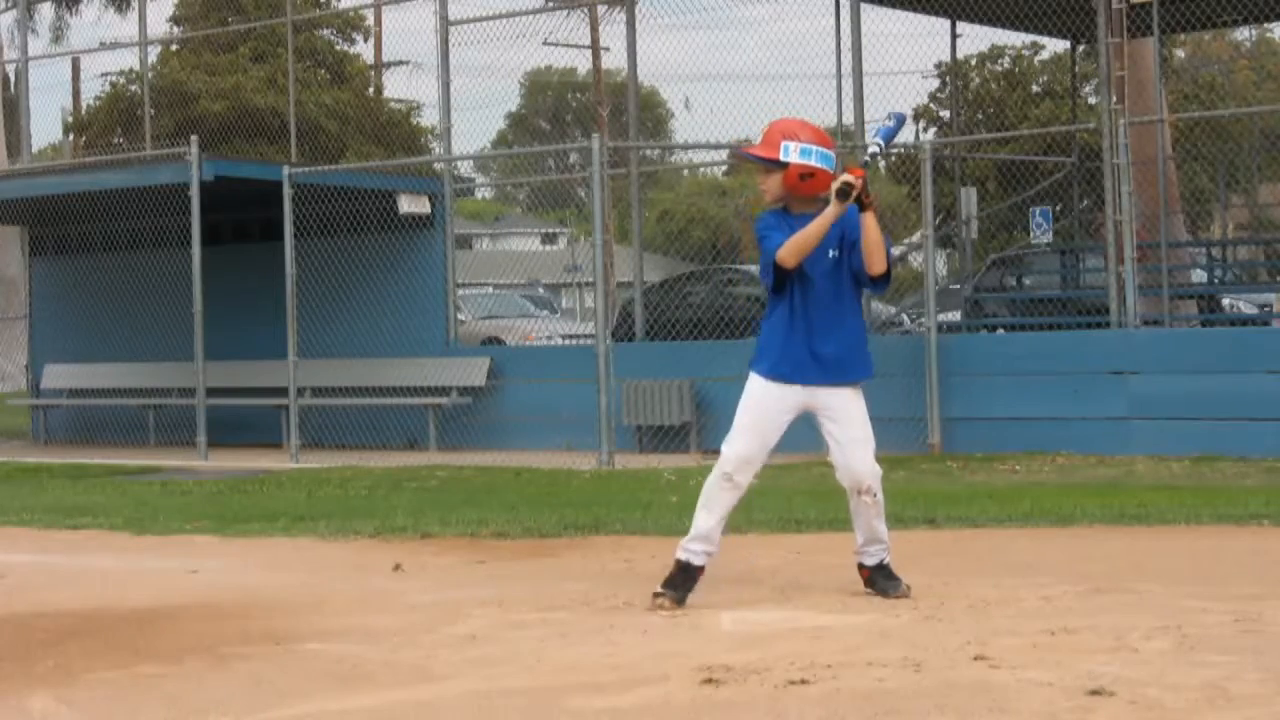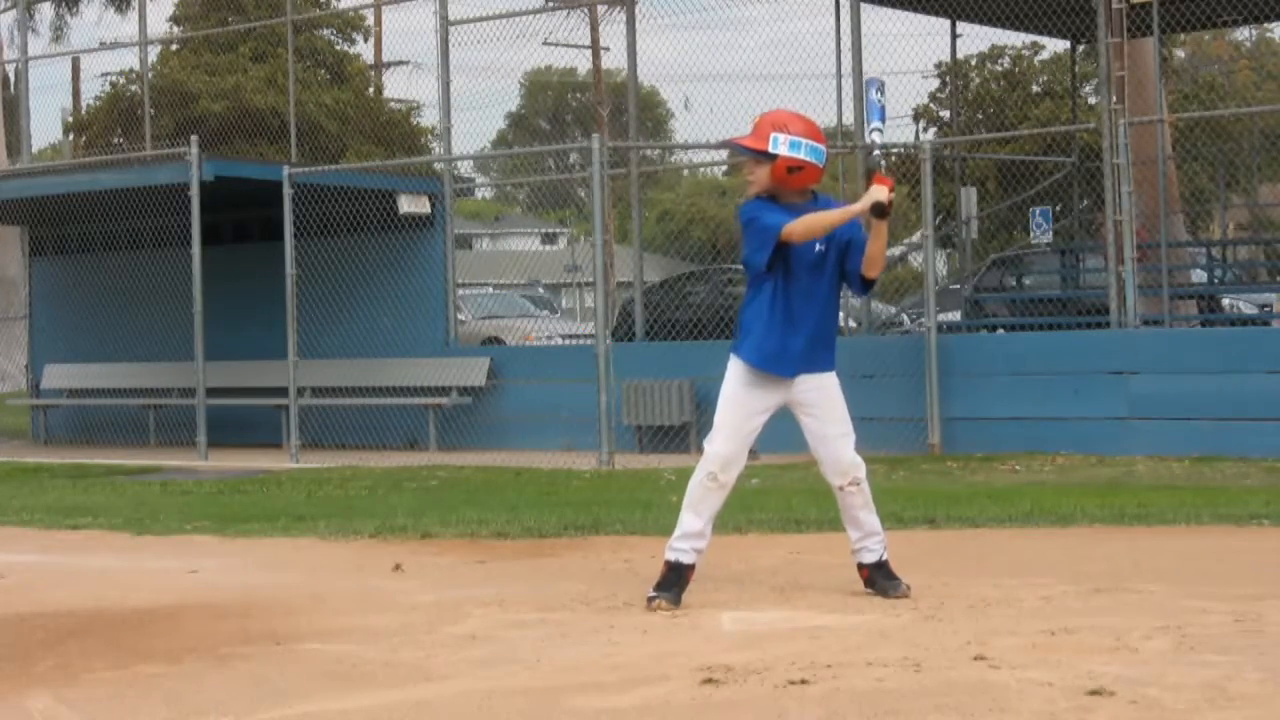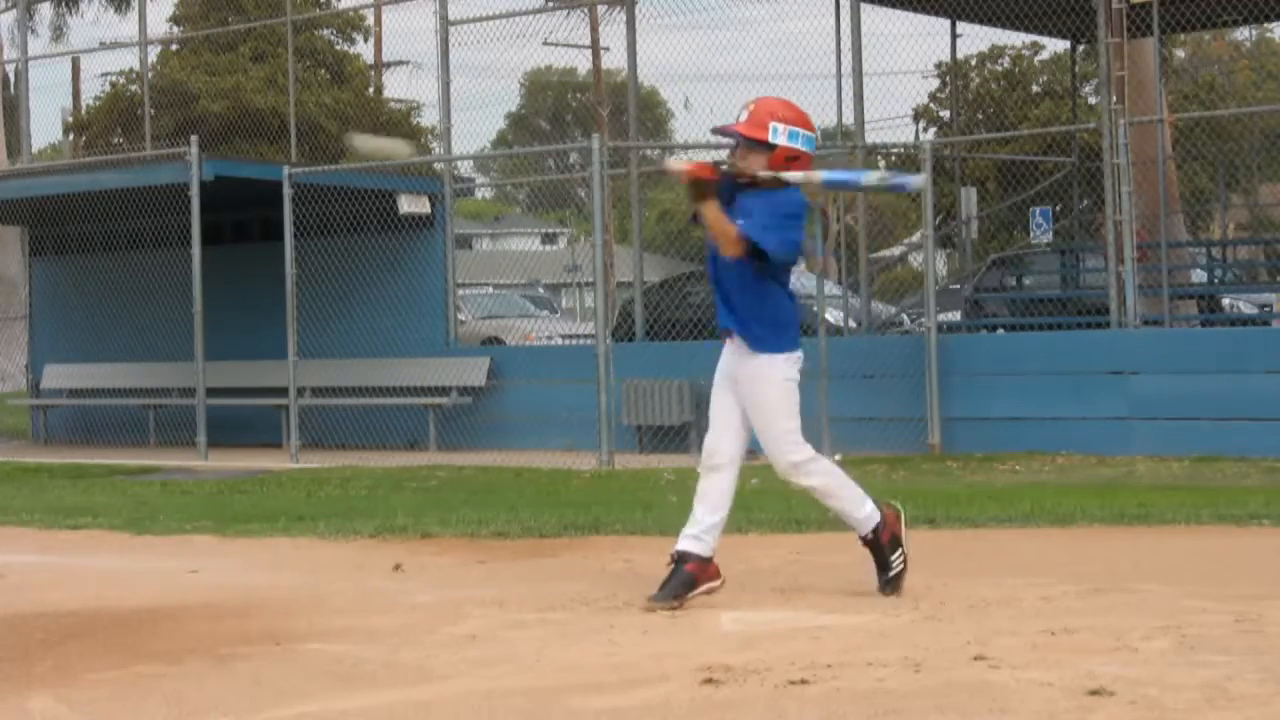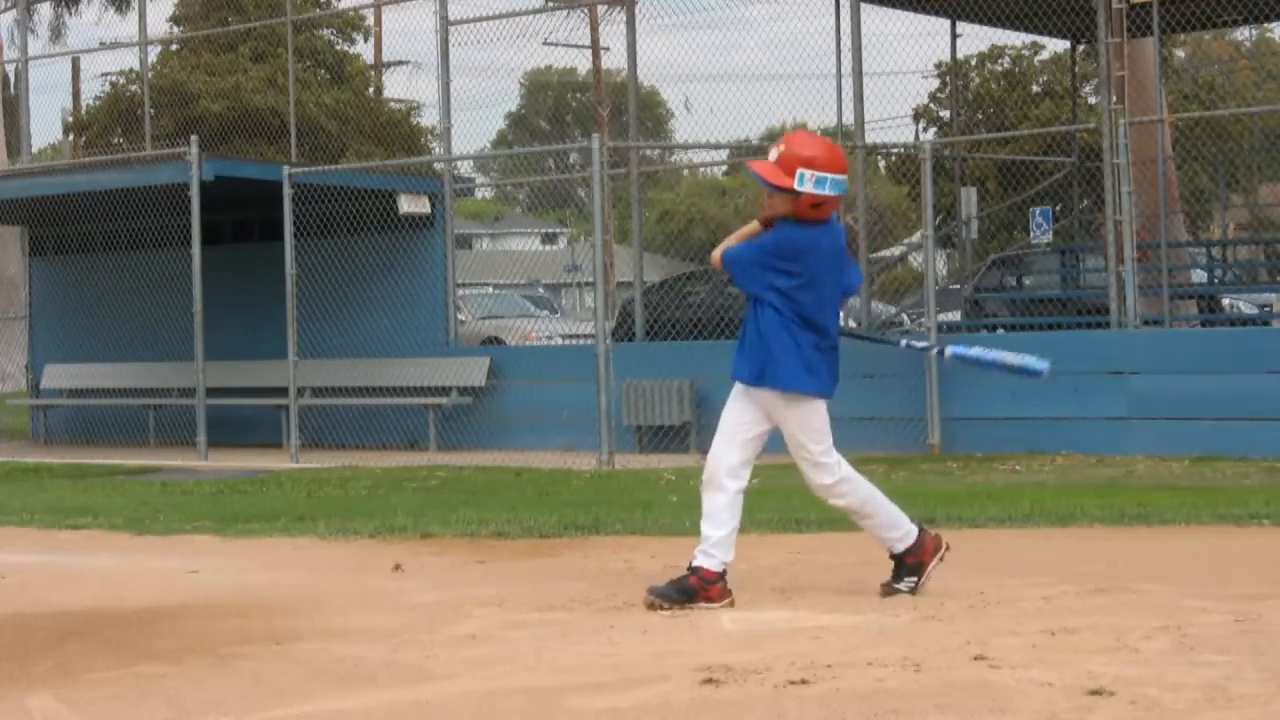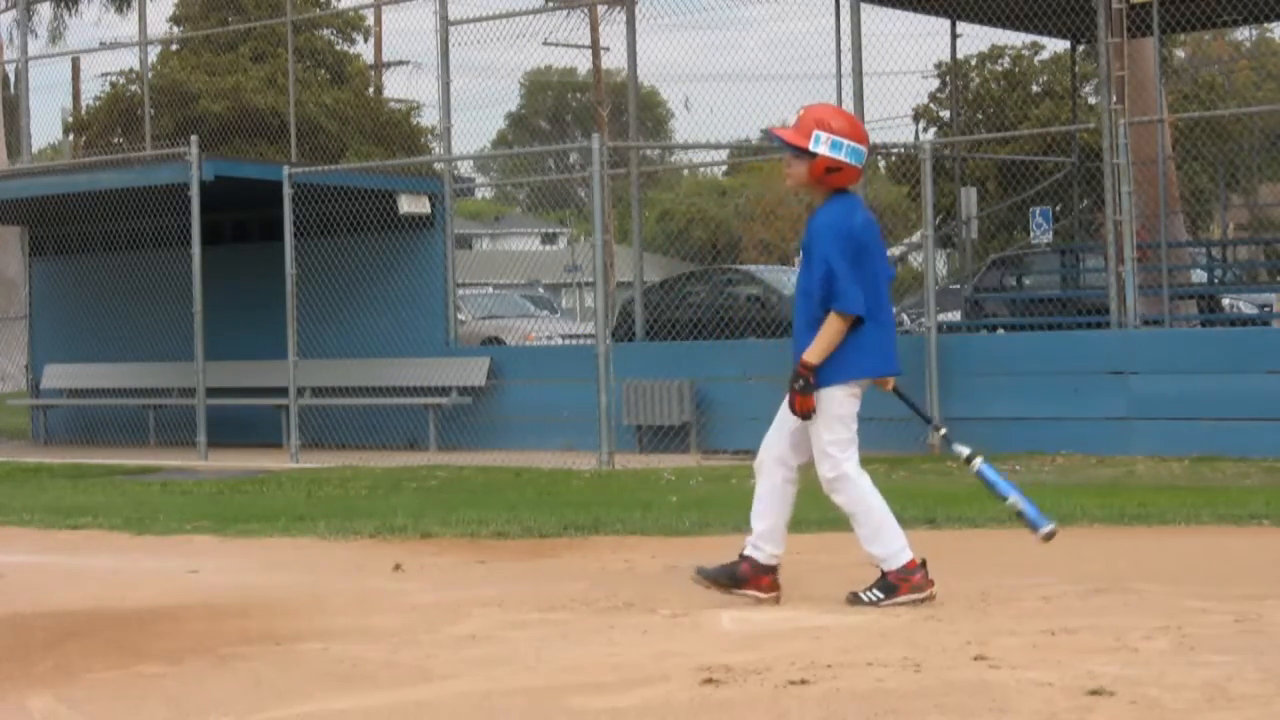
dt=1s
person 1, frame 1
left shoulder: (850, 223)
right shoulder: (769, 224)
left elbow: (877, 268)
right elbow: (789, 257)
left wrist: (864, 207)
right wrist: (836, 207)
left hip: (838, 374)
right hip: (776, 371)
left knee: (862, 471)
right knee: (735, 461)
left ankle: (874, 562)
right ankle: (689, 562)
person 1, frame 2
left shoulder: (836, 214)
right shoulder: (754, 212)
left elbow: (868, 272)
right elbow: (796, 231)
left wrist: (880, 217)
right wrist: (861, 206)
left hip: (815, 368)
right hip: (755, 363)
left knee: (845, 465)
right knee: (719, 462)
left ankle: (873, 562)
right ankle: (678, 564)
person 1, frame 3
left shoulder: (786, 202)
right shoulder: (743, 186)
left elbow: (733, 247)
right elbow: (707, 175)
left wrist: (707, 198)
right wrist: (701, 181)
left hip: (770, 349)
right hip: (739, 342)
left knee: (789, 455)
right knee: (719, 454)
left ankle: (878, 525)
right ankle: (696, 560)
person 1, frame 4
left shoulder: (791, 241)
right shoulder: (825, 228)
left elbow: (720, 258)
right elbow: (844, 286)
left wrist: (757, 226)
left hip: (795, 377)
right hip: (759, 372)
left knee: (826, 475)
right knee: (723, 468)
left ankle: (913, 544)
right ankle: (708, 574)
person 1, frame 5
left shoulder: (834, 223)
right shoulder: (845, 213)
left elbow: (847, 307)
right elbow: (870, 290)
left wrist: (806, 365)
right wrist: (877, 362)
left hip: (834, 365)
right hip: (827, 364)
left knee: (838, 470)
right knee: (775, 456)
left ankle: (905, 571)
right ankle: (759, 565)
